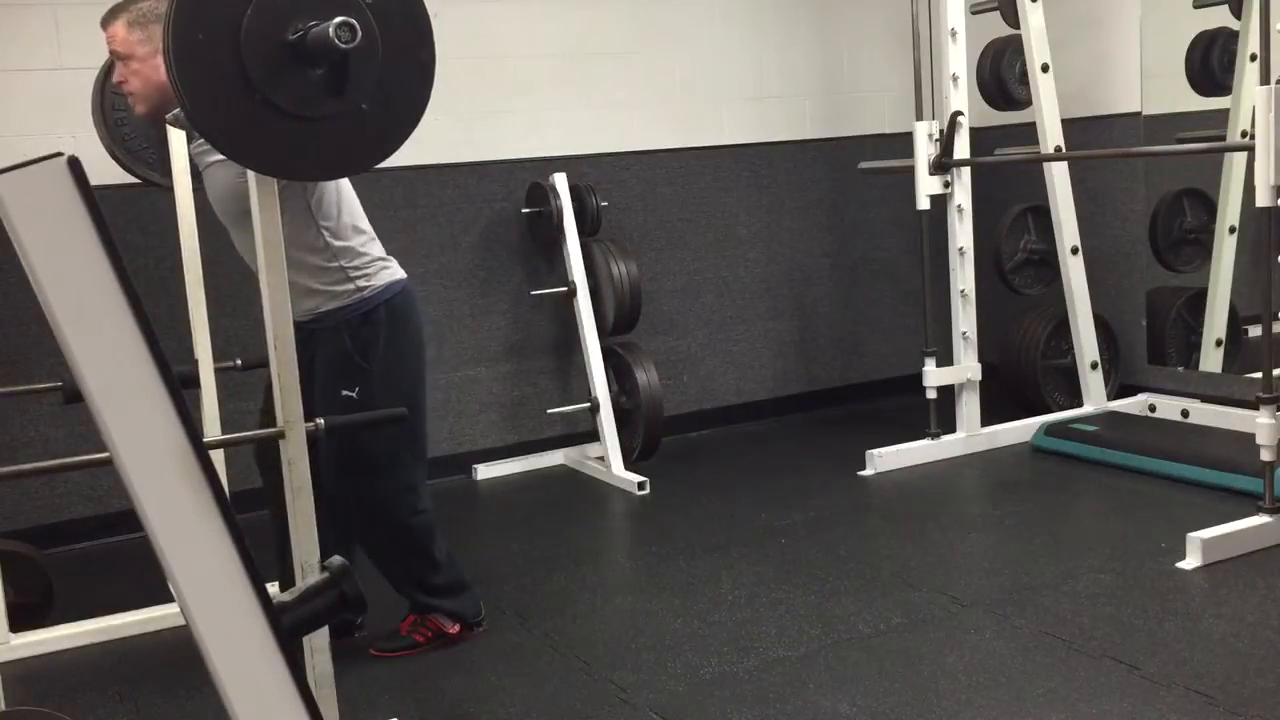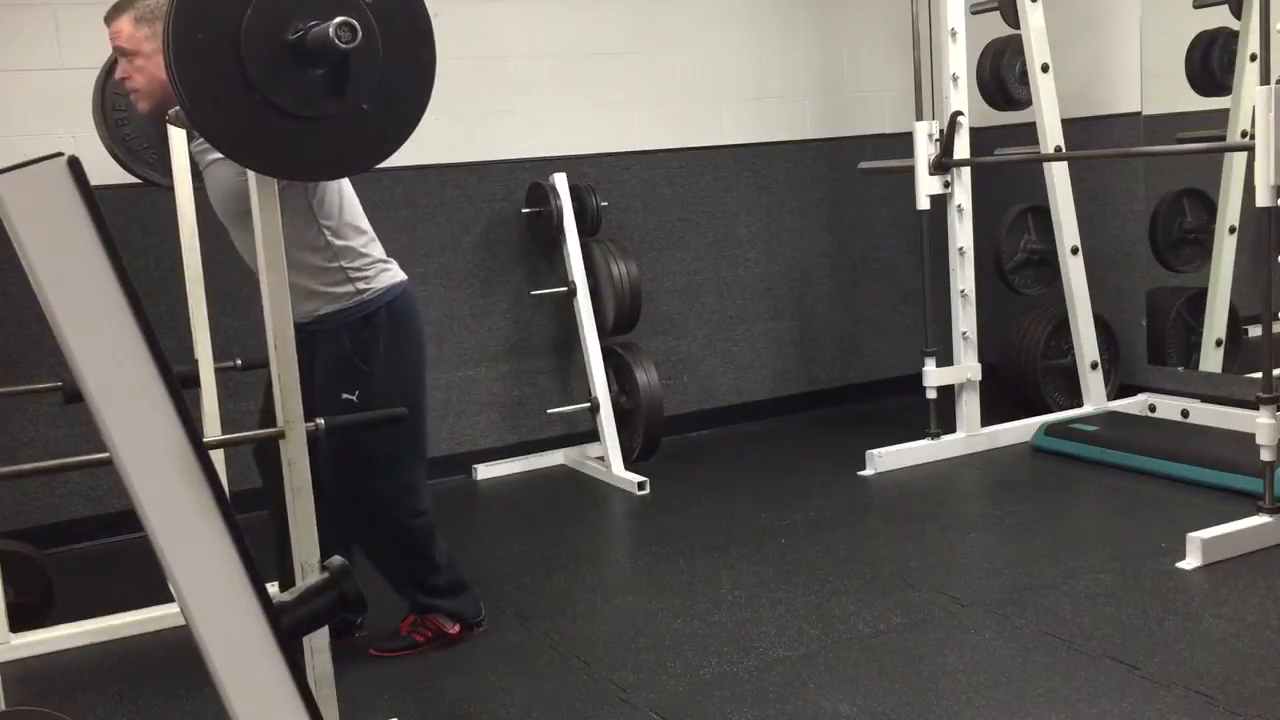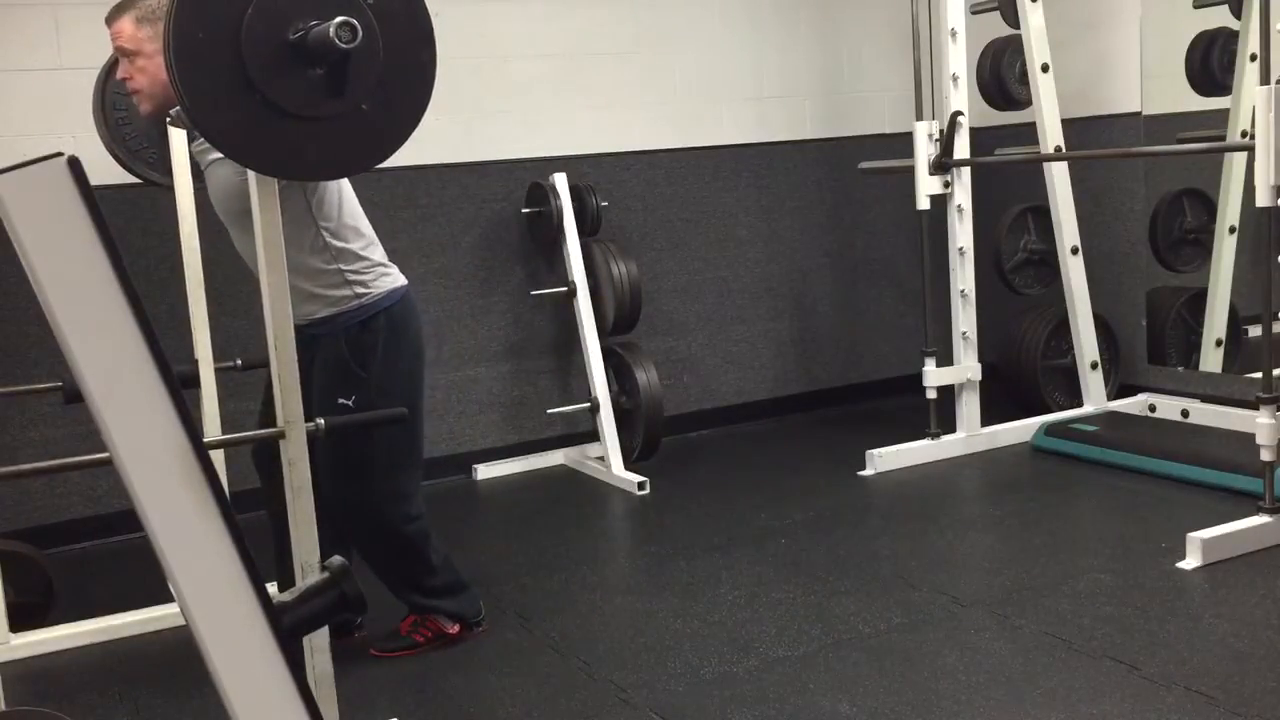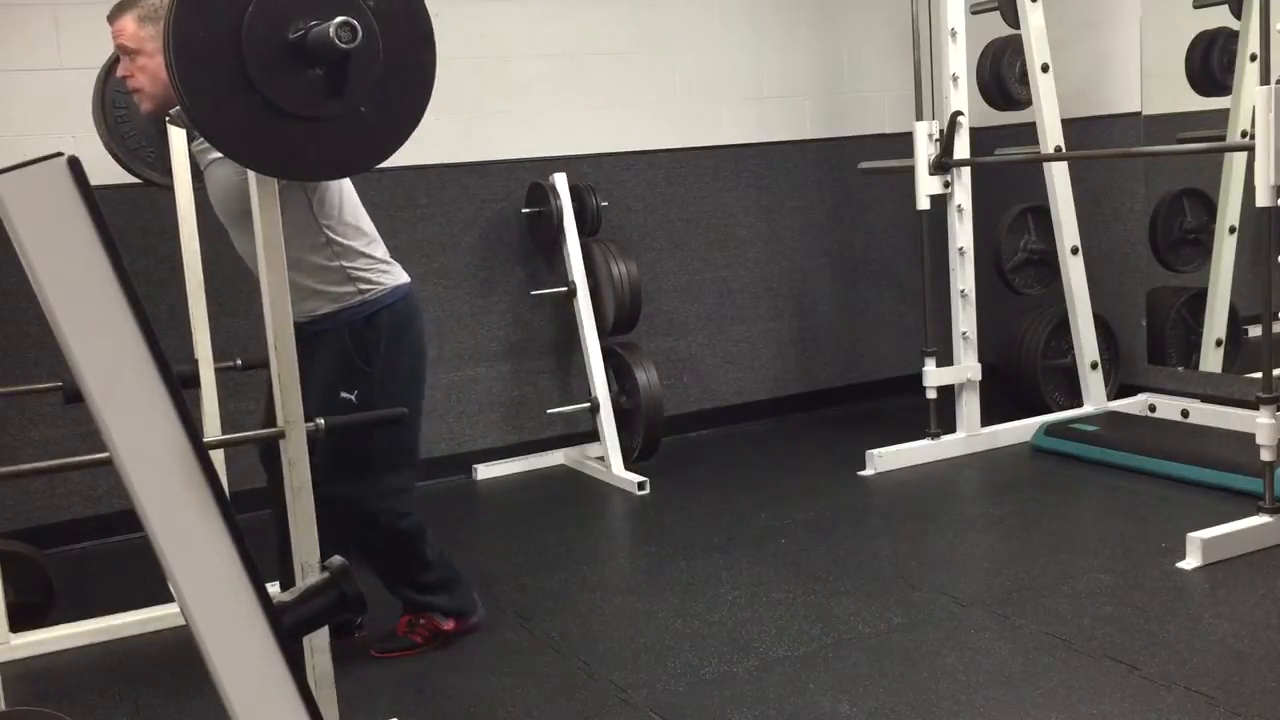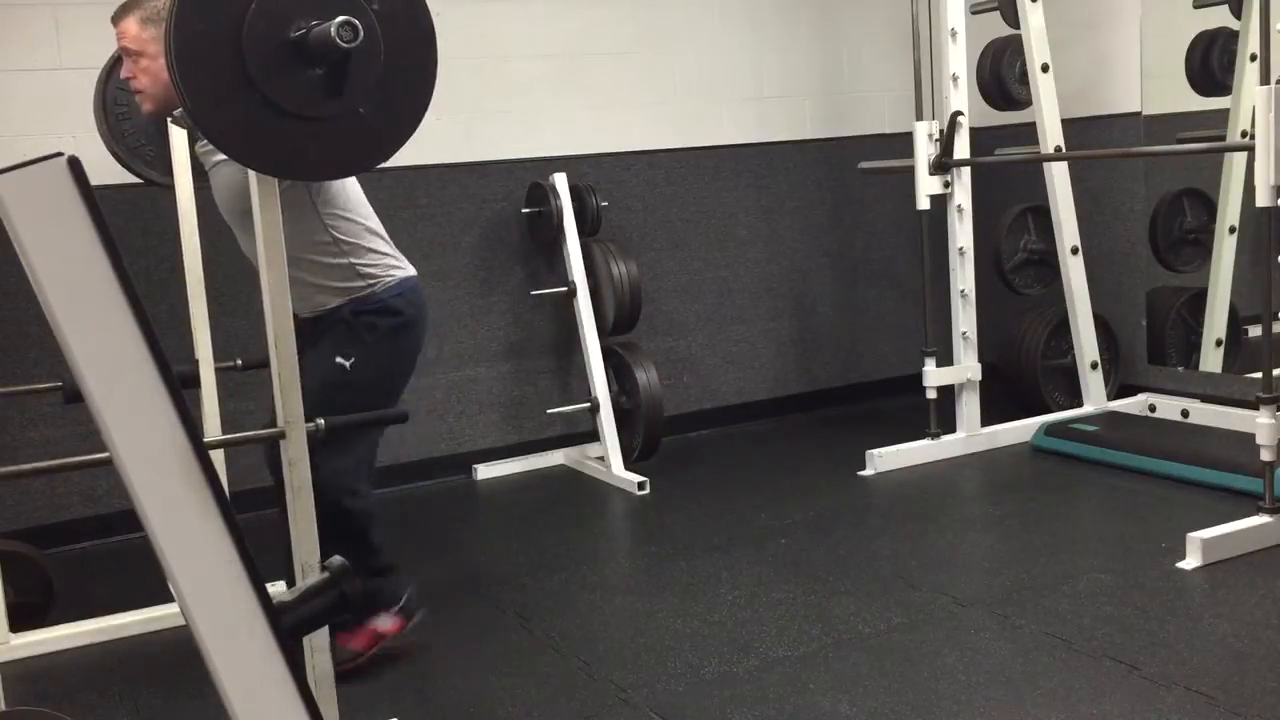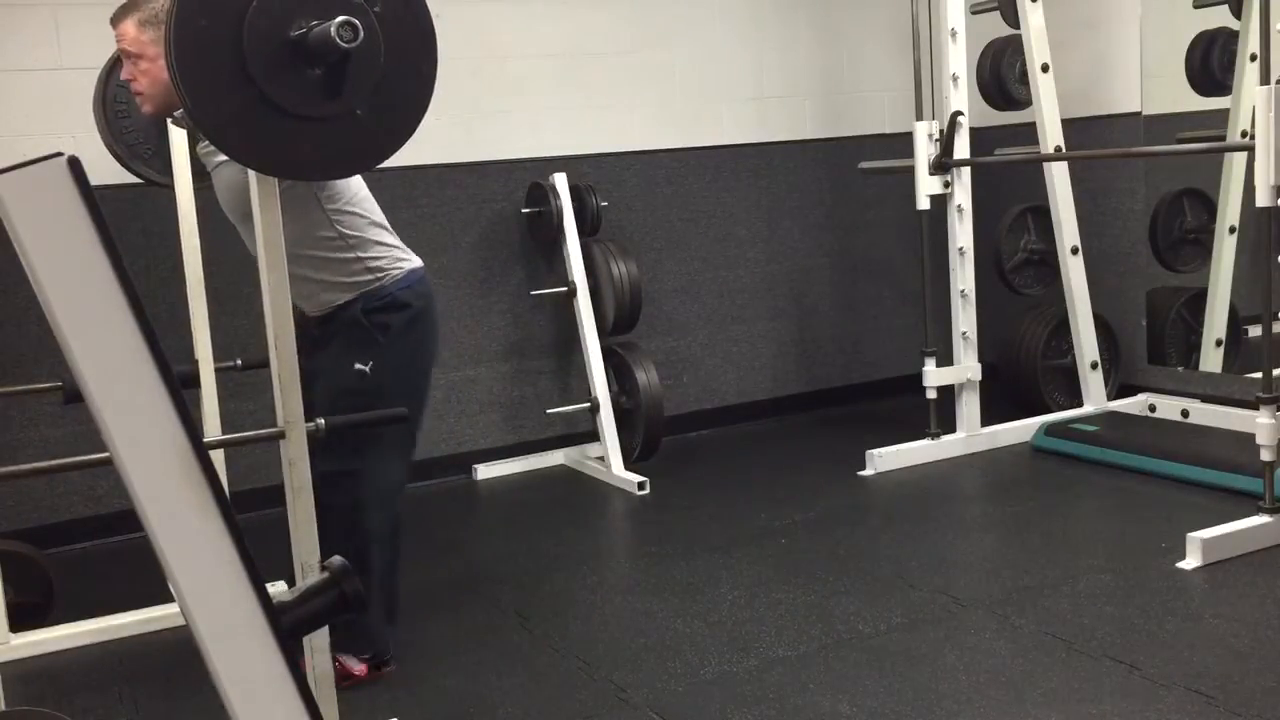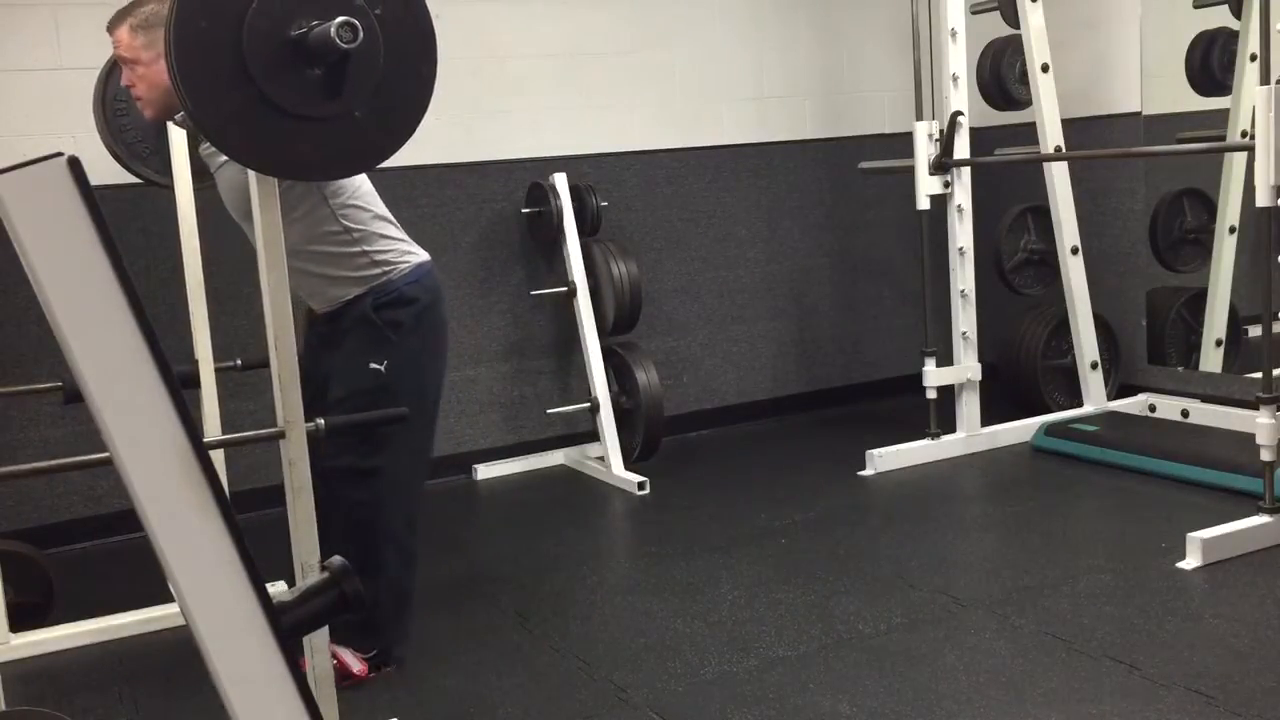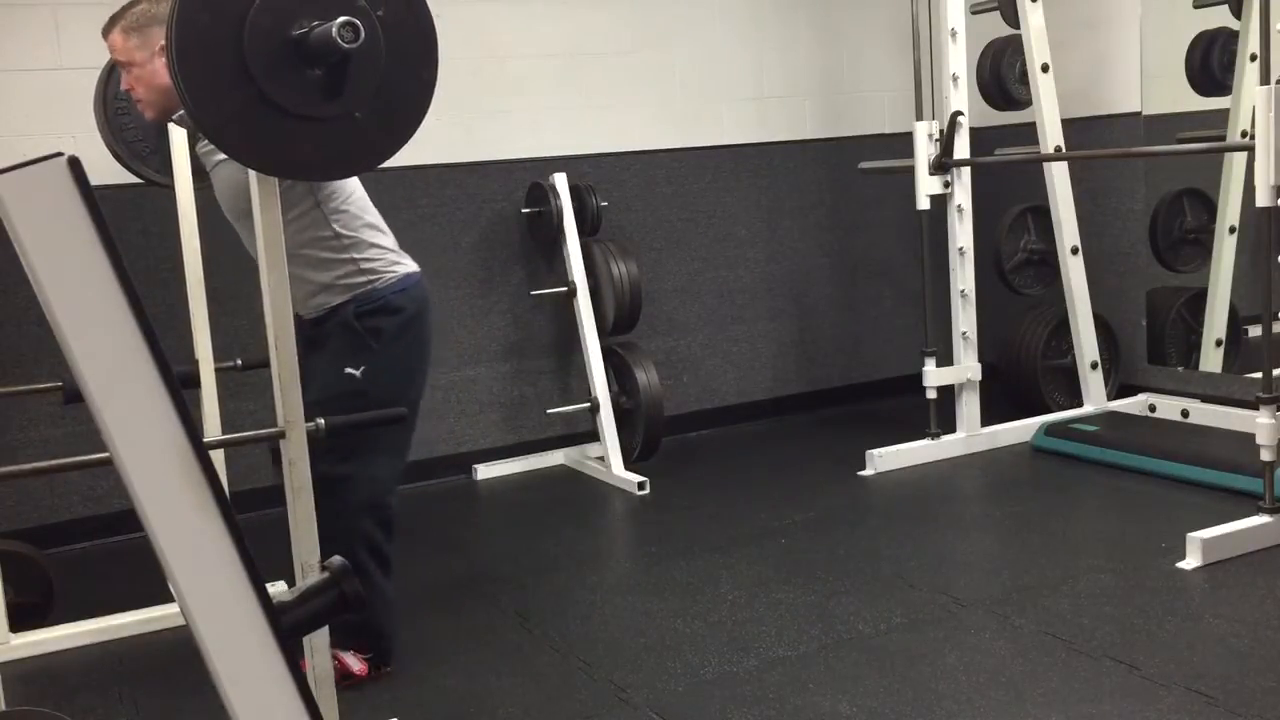
dt=0.2s
person 1, frame 1
right shoulder: (202, 128)
left hip: (364, 315)
right hip: (314, 319)
left knee: (373, 478)
right knee: (290, 464)
left ankle: (449, 607)
person 1, frame 2
right shoulder: (204, 126)
left hip: (365, 318)
right hip: (314, 321)
left knee: (371, 479)
right knee: (287, 466)
left ankle: (449, 608)
person 1, frame 3
right shoulder: (205, 128)
left hip: (364, 322)
right hip: (313, 325)
left knee: (365, 486)
right knee: (285, 468)
left ankle: (449, 609)
person 1, frame 4
right shoulder: (203, 128)
left hip: (366, 316)
right hip: (314, 321)
left knee: (357, 486)
right knee: (289, 468)
left ankle: (444, 604)
person 1, frame 5
right shoulder: (208, 127)
left hip: (375, 310)
right hip: (324, 314)
left knee: (317, 460)
right knee: (299, 460)
left ankle: (380, 600)
person 1, frame 6
right shoulder: (207, 127)
left hip: (384, 308)
right hip: (331, 312)
left knee: (352, 472)
right knee: (314, 467)
left ankle: (358, 642)
right ankle: (329, 616)
person 1, frame 7
right shoulder: (208, 128)
left hip: (391, 303)
right hip: (338, 309)
left knee: (366, 470)
right knee: (321, 464)
left ankle: (365, 639)
right ankle: (330, 613)
person 1, frame 8
right shoulder: (207, 126)
left hip: (378, 310)
right hip: (326, 314)
left knee: (344, 474)
right knee: (307, 464)
left ankle: (358, 641)
right ankle: (324, 615)
